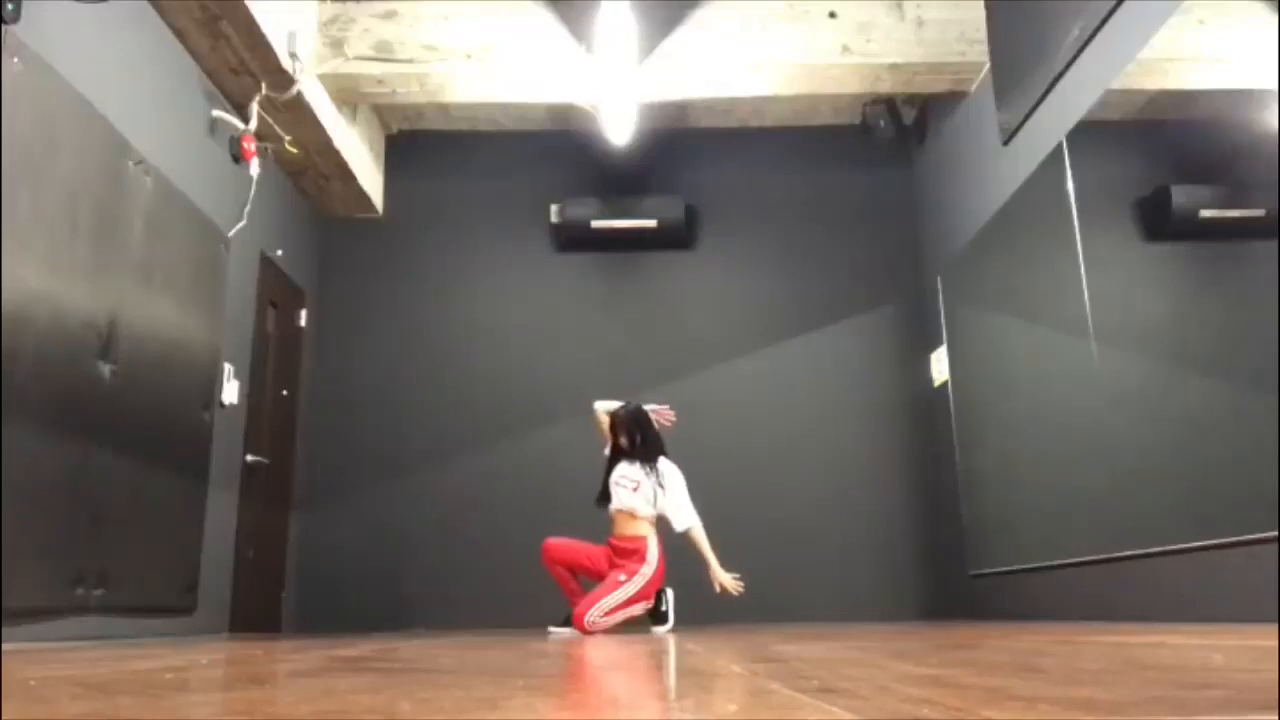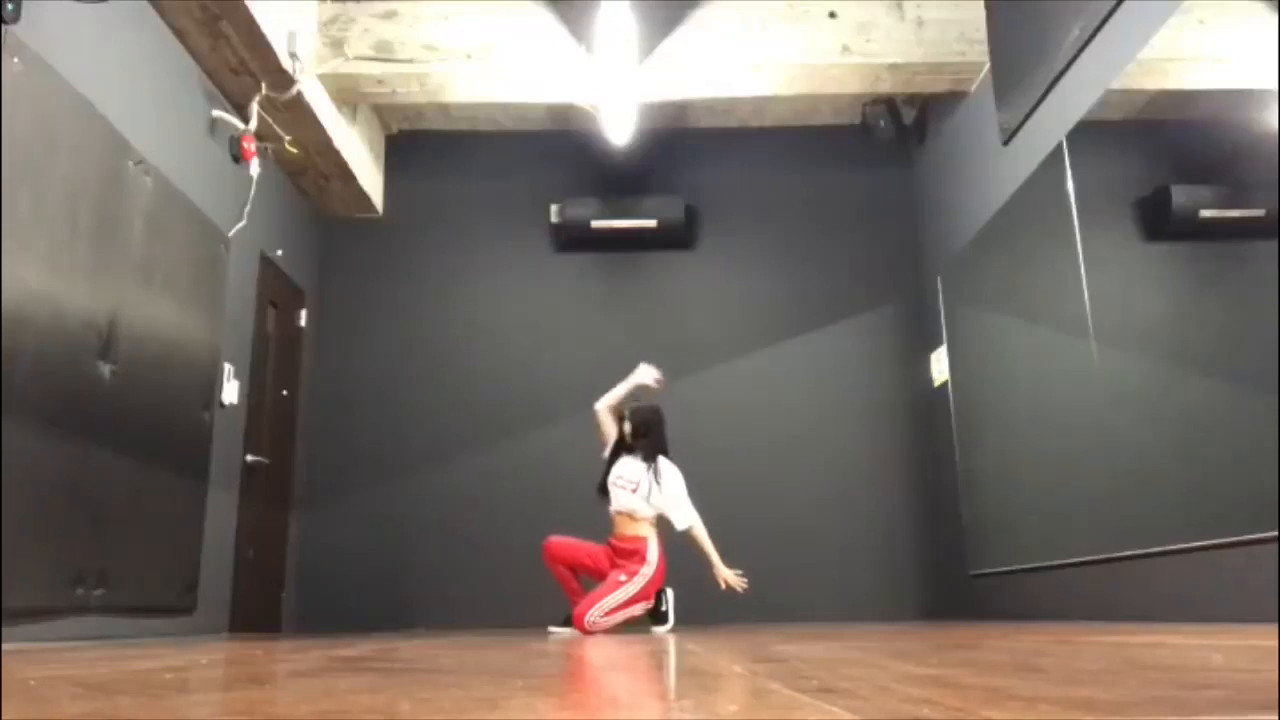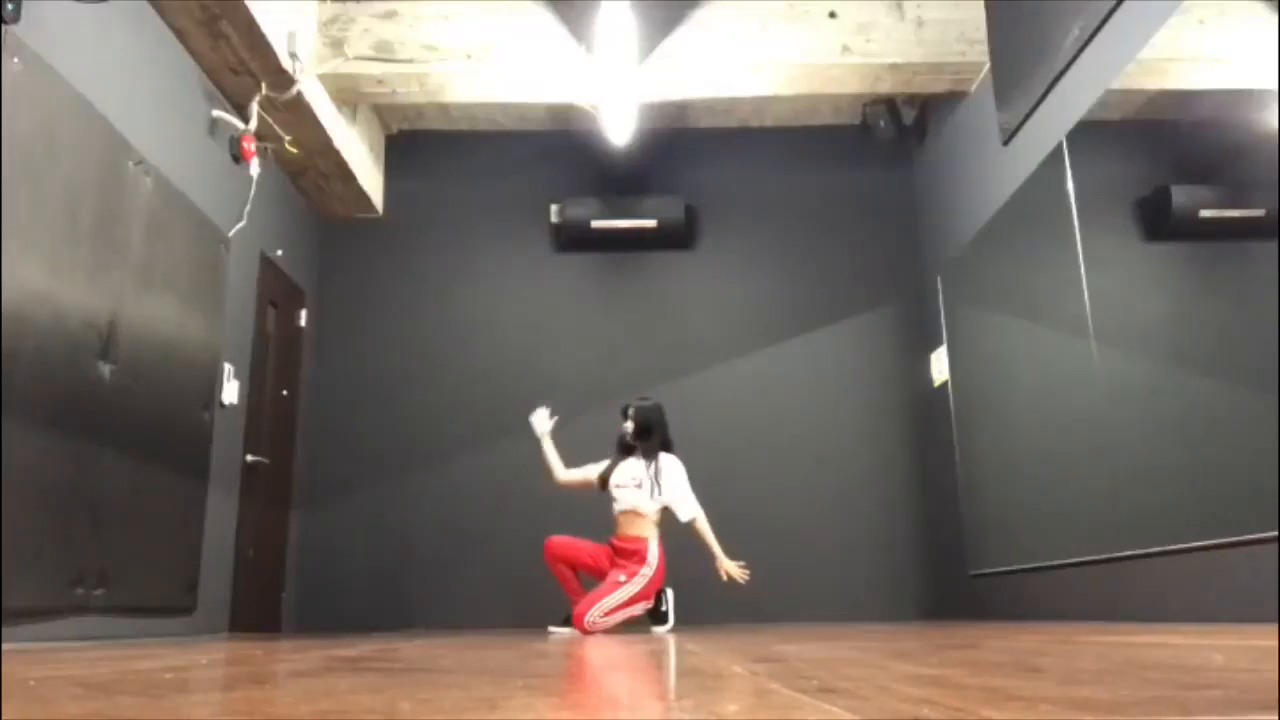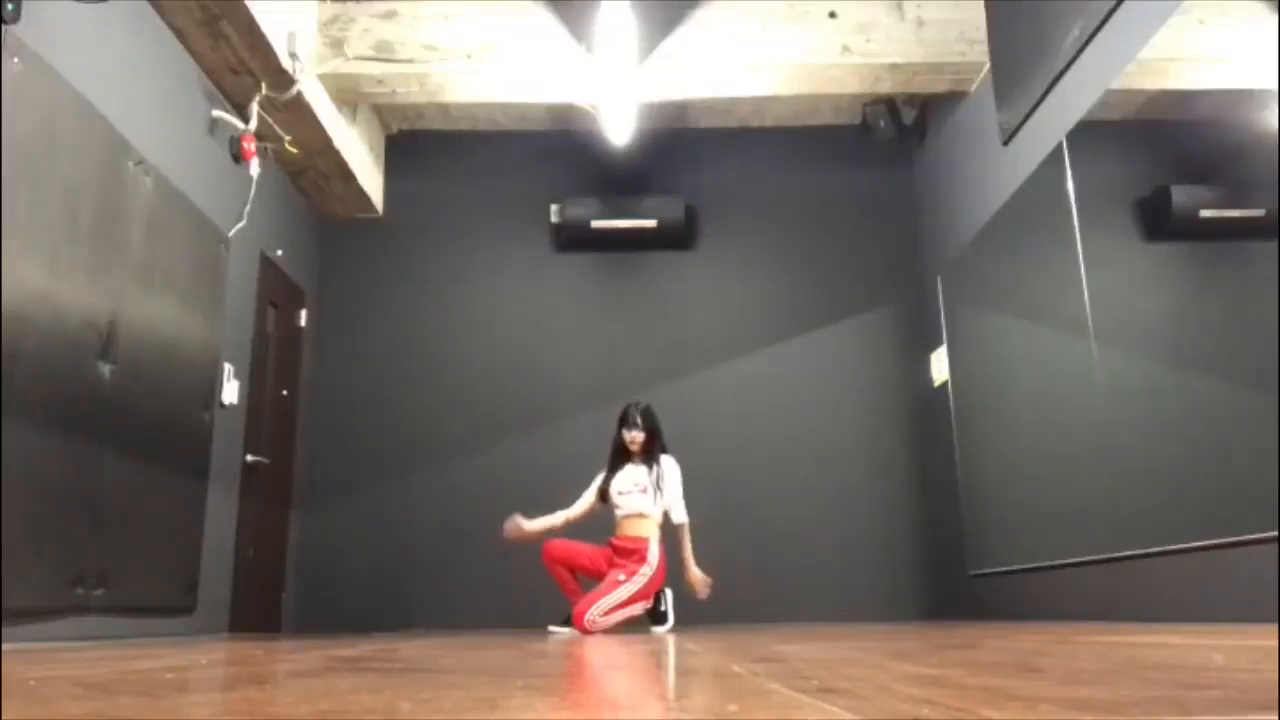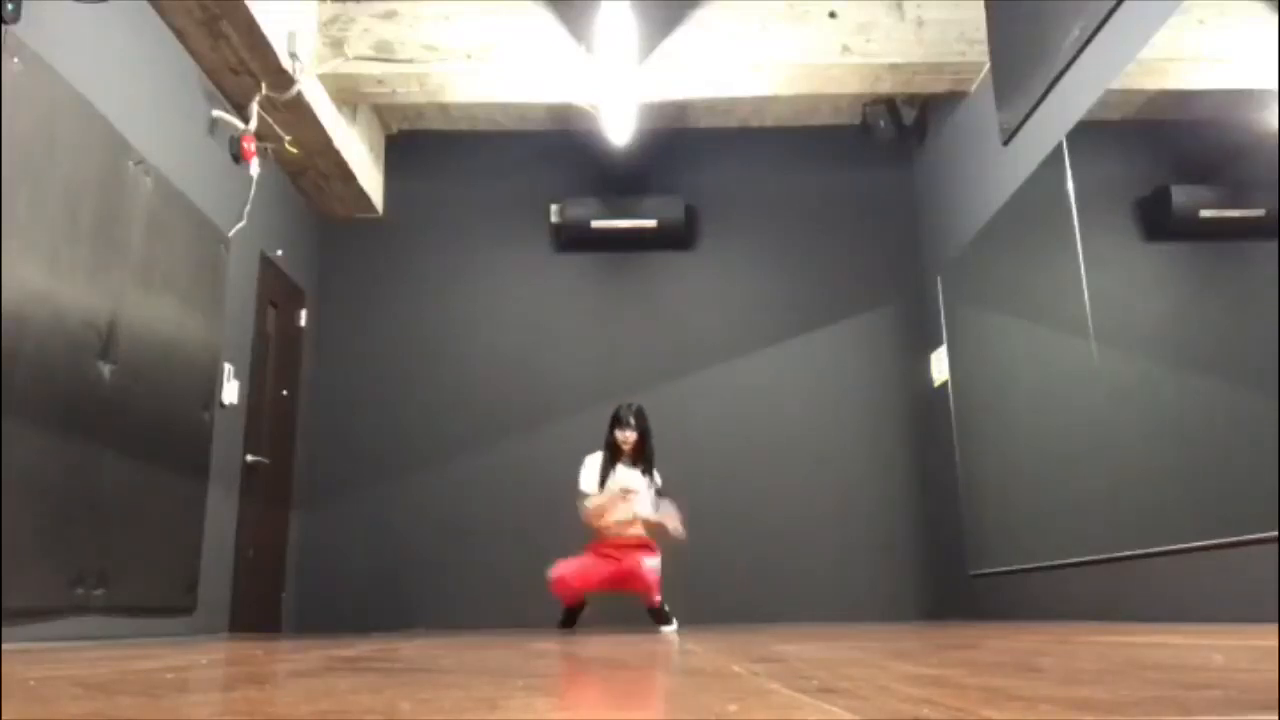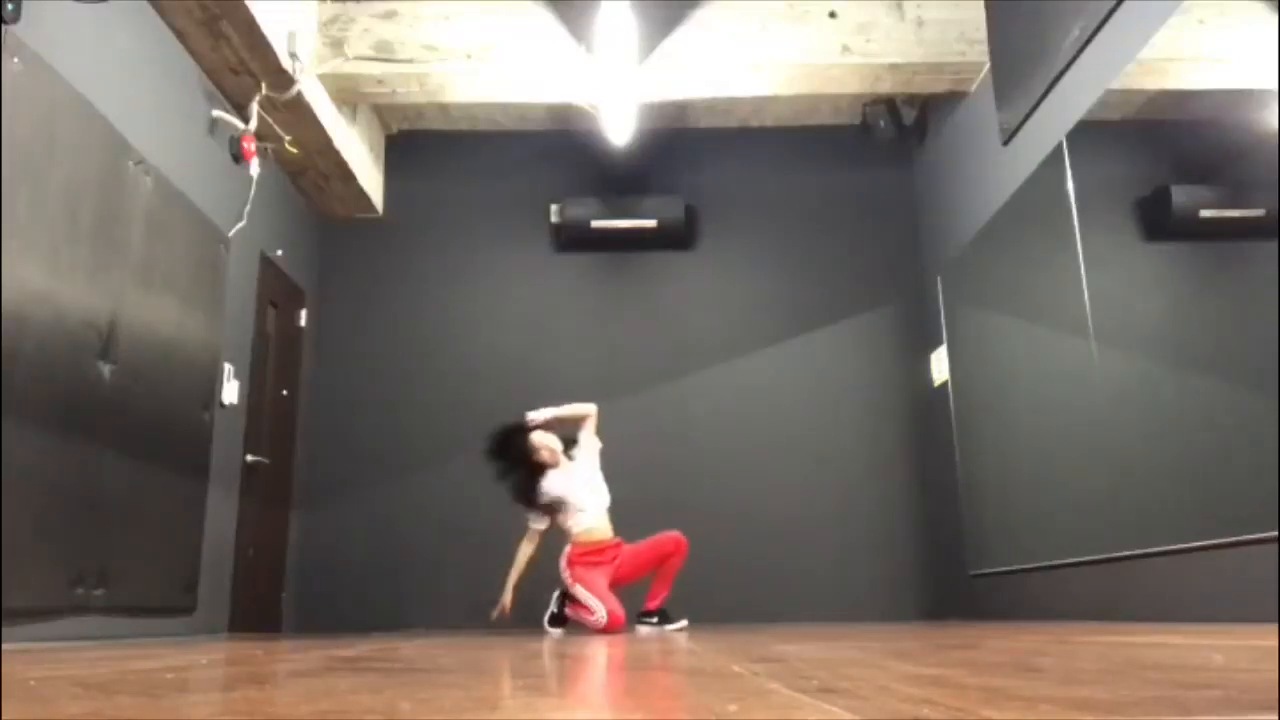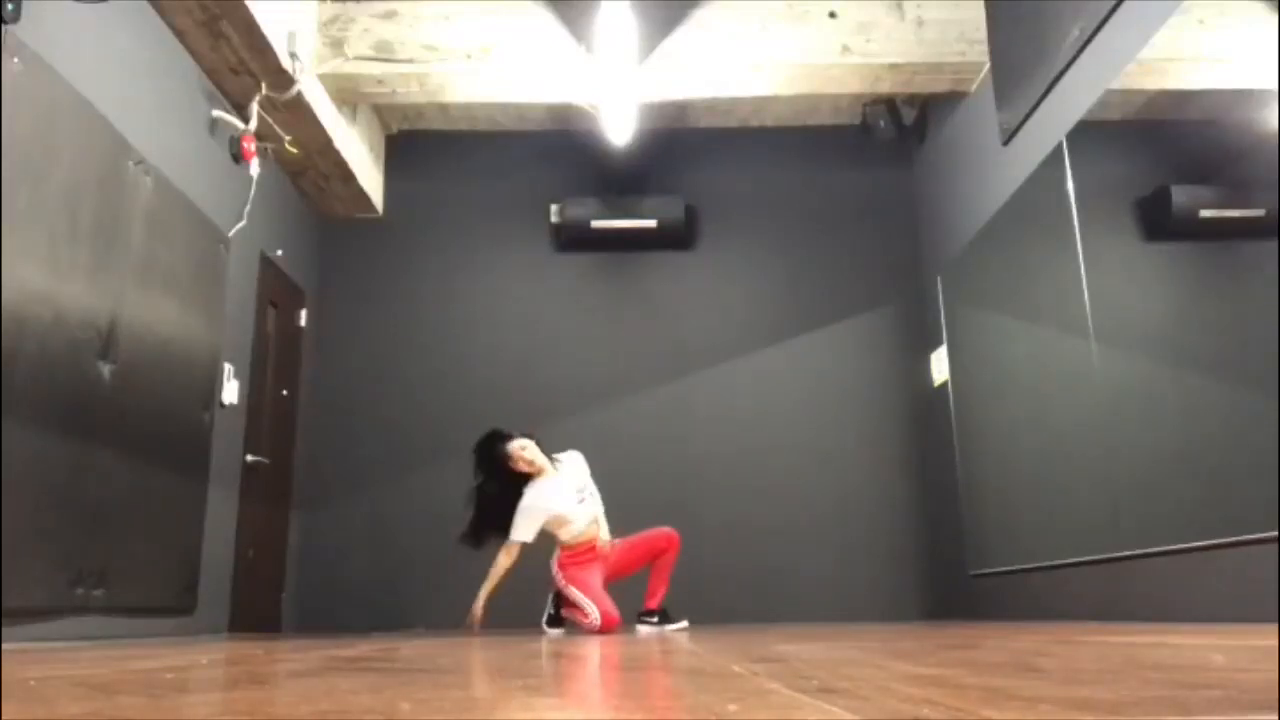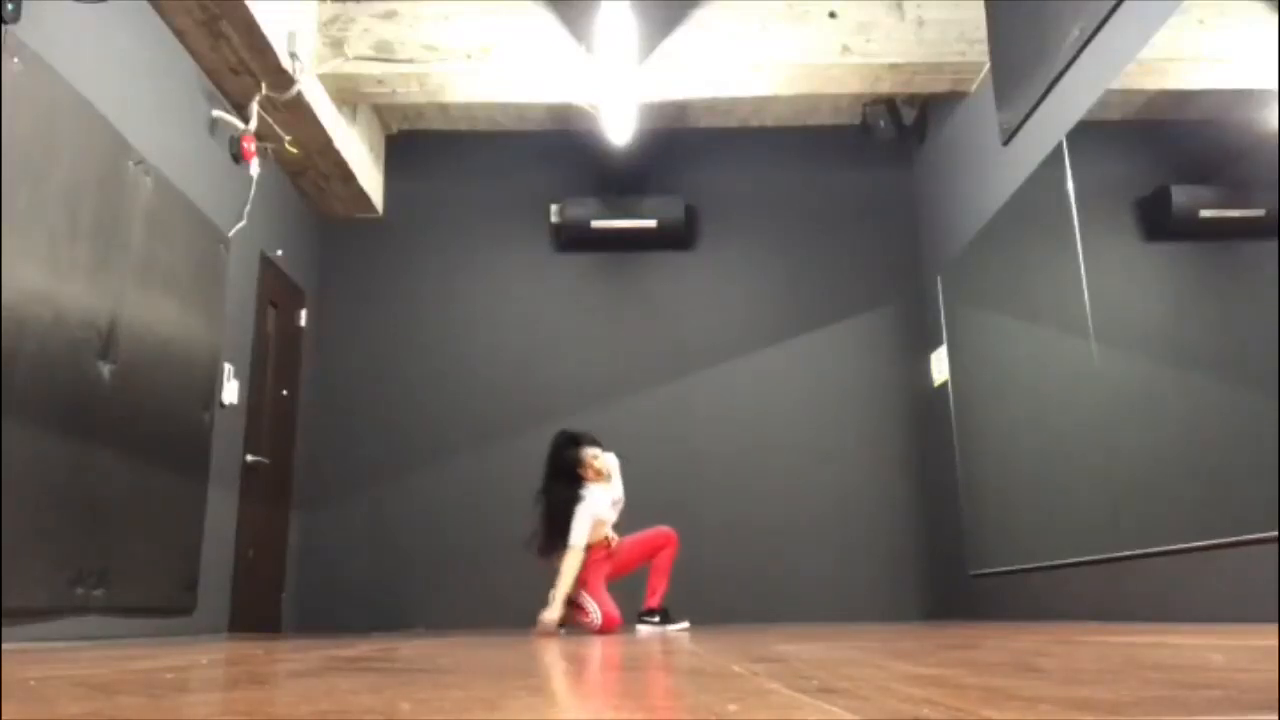
dt=0.5s
person 1, frame 1
left shoulder: (664, 470)
right shoulder: (619, 459)
left elbow: (690, 519)
right elbow: (600, 408)
left wrist: (714, 567)
right wrist: (642, 412)
left hip: (644, 560)
right hip: (614, 553)
left knee: (587, 621)
right knee: (552, 549)
left ankle: (652, 603)
right ankle: (581, 608)
person 1, frame 2
left shoulder: (663, 469)
right shoulder: (620, 458)
left elbow: (690, 518)
right elbow: (601, 408)
left wrist: (717, 564)
right wrist: (634, 381)
left hip: (644, 561)
right hip: (614, 553)
left knee: (586, 622)
right knee: (553, 547)
left ankle: (651, 602)
right ankle: (581, 605)
person 1, frame 3
left shoulder: (666, 463)
right shoulder: (618, 464)
left elbow: (693, 512)
right elbow: (563, 476)
left wrist: (720, 557)
right wrist: (544, 437)
left hip: (646, 560)
right hip: (615, 553)
left knee: (586, 622)
left ankle: (652, 603)
right ankle: (581, 610)
person 1, frame 4
left shoulder: (664, 465)
right shoulder: (613, 472)
left elbow: (680, 517)
right elbow: (573, 513)
left wrist: (690, 567)
right wrist: (529, 526)
left hip: (646, 559)
right hip: (615, 554)
left knee: (585, 621)
right knee: (552, 550)
left ankle: (652, 602)
right ankle: (581, 607)
person 1, frame 5
left shoulder: (648, 473)
right shoulder: (596, 463)
left elbow: (649, 516)
right elbow: (590, 514)
left wrist: (665, 519)
right wrist: (619, 490)
left hip: (639, 550)
right hip: (602, 553)
left knee: (643, 567)
right knee: (560, 577)
left ankle: (656, 606)
right ankle: (573, 605)
person 1, frame 6
left shoulder: (584, 457)
right shoulder: (546, 487)
left elbow: (590, 411)
right elbow: (531, 540)
left wrist: (550, 414)
right wrist: (509, 587)
left hip: (616, 554)
right hip: (582, 563)
left knee: (676, 542)
right knee: (613, 621)
left ankle: (651, 613)
right ankle: (565, 605)
person 1, frame 7
left shoulder: (573, 460)
right shoulder: (533, 500)
right elbow: (509, 551)
left wrist: (604, 527)
right wrist: (481, 597)
left hip: (605, 551)
right hip: (575, 564)
left knee: (668, 538)
right knee: (608, 621)
left ankle: (651, 614)
right ankle: (561, 606)
person 1, frame 8
left shoulder: (611, 462)
right shoulder: (586, 503)
right elbow: (574, 553)
left wrist: (607, 530)
right wrist: (556, 605)
left hip: (607, 550)
right hip: (587, 562)
left knee: (666, 537)
right knee: (608, 622)
left ankle: (650, 614)
right ankle: (570, 603)
